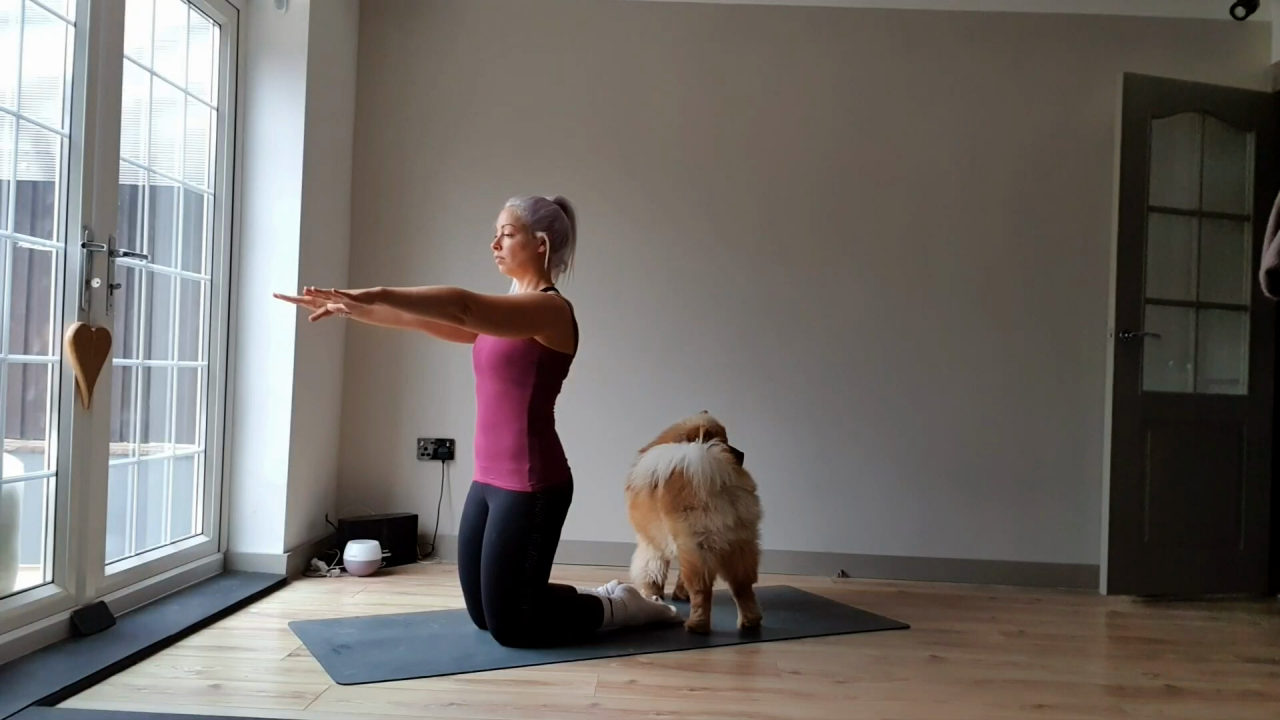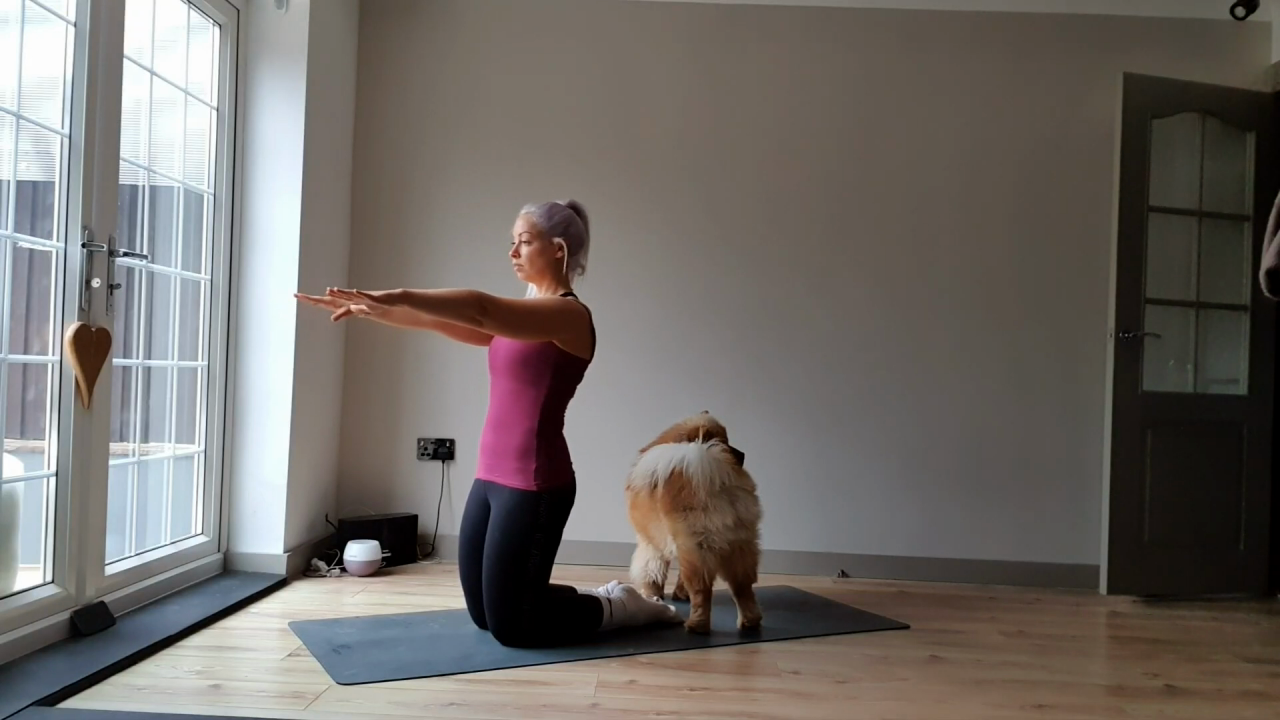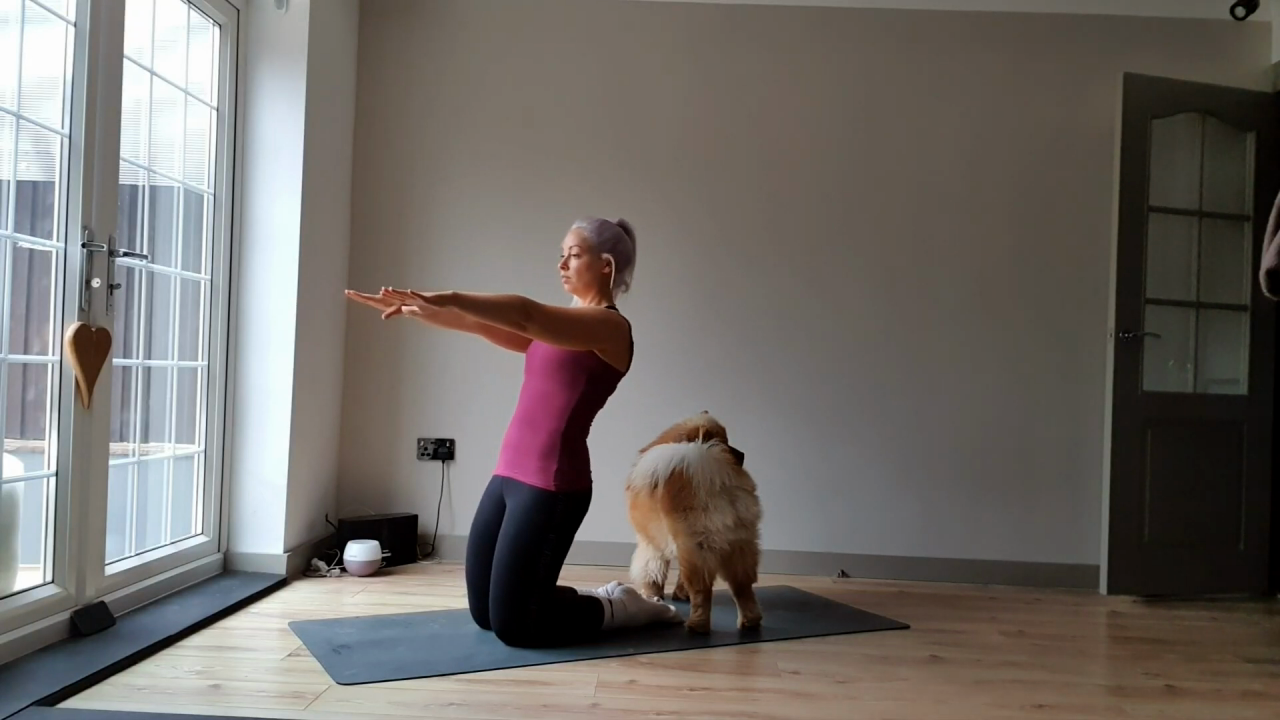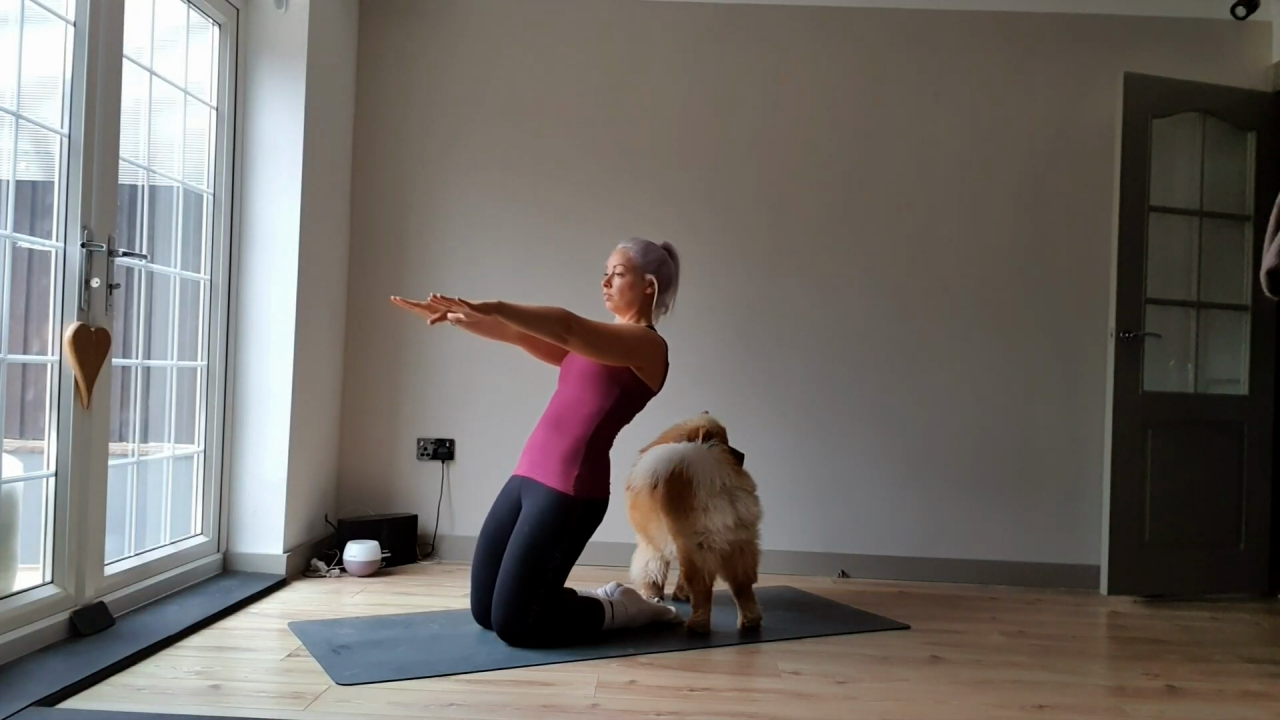
dt=1s
person 1, frame 1
left shoulder: (551, 311)
right shoulder: (503, 315)
left elbow: (462, 306)
right elbow: (425, 320)
left wrist: (378, 293)
right wrist: (349, 307)
left hip: (531, 485)
right hip: (490, 481)
left knee: (510, 625)
right knee: (483, 613)
left ankle: (619, 606)
right ankle: (600, 596)
person 1, frame 2
left shoulder: (570, 316)
right shoulder: (519, 318)
left elbow: (481, 308)
right elbow: (442, 321)
left wrist: (398, 295)
right wrist: (369, 308)
left hip: (535, 485)
right hip: (492, 478)
left knee: (511, 625)
right knee: (483, 613)
left ankle: (619, 607)
right ankle: (602, 597)
person 1, frame 3
left shoulder: (610, 327)
right shoulder: (557, 328)
left elbow: (525, 314)
right elbow: (482, 325)
left wrist: (449, 297)
right wrist: (414, 309)
left hip: (552, 484)
right hip: (510, 475)
left knee: (513, 624)
right knee: (483, 611)
left ankle: (621, 608)
right ankle: (601, 598)
person 1, frame 4
left shoulder: (648, 346)
right shoulder: (593, 344)
left elbow: (566, 327)
right elbow: (519, 335)
left wrist: (494, 307)
right wrist: (455, 315)
left hip: (571, 488)
right hip: (529, 476)
left knee: (514, 623)
right knee: (485, 611)
left ankle: (622, 609)
right ankle: (605, 599)
